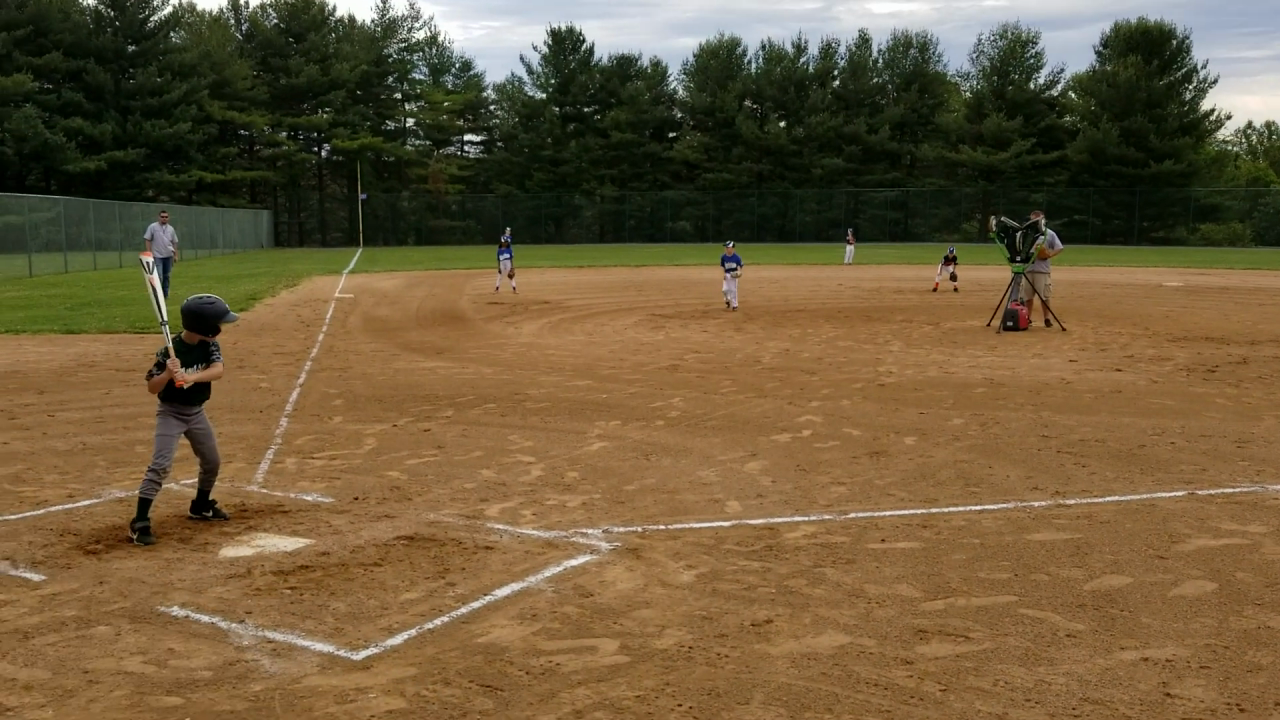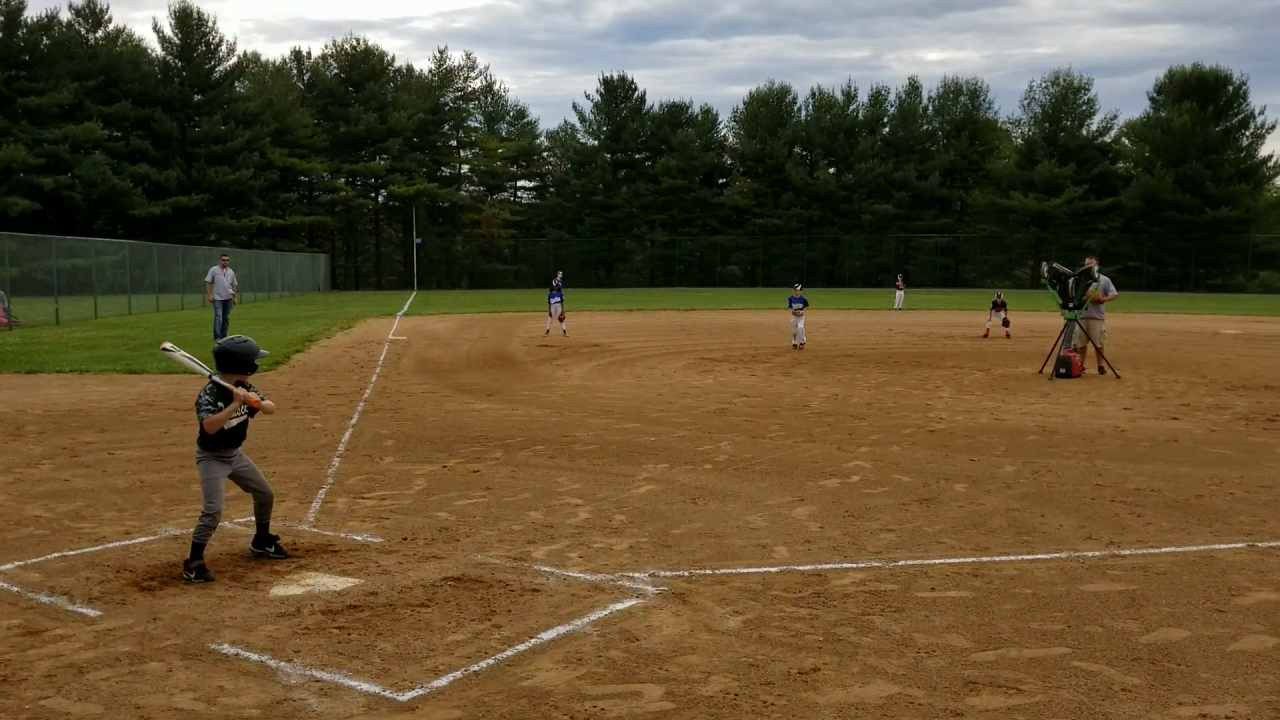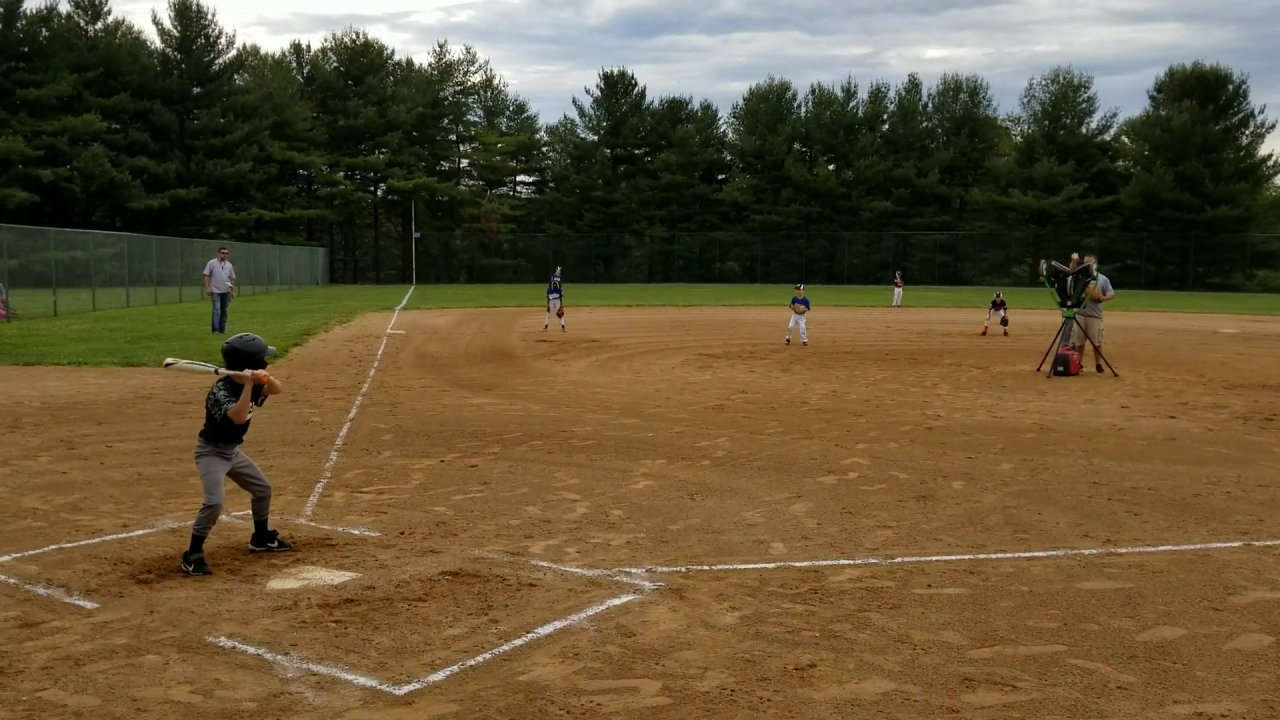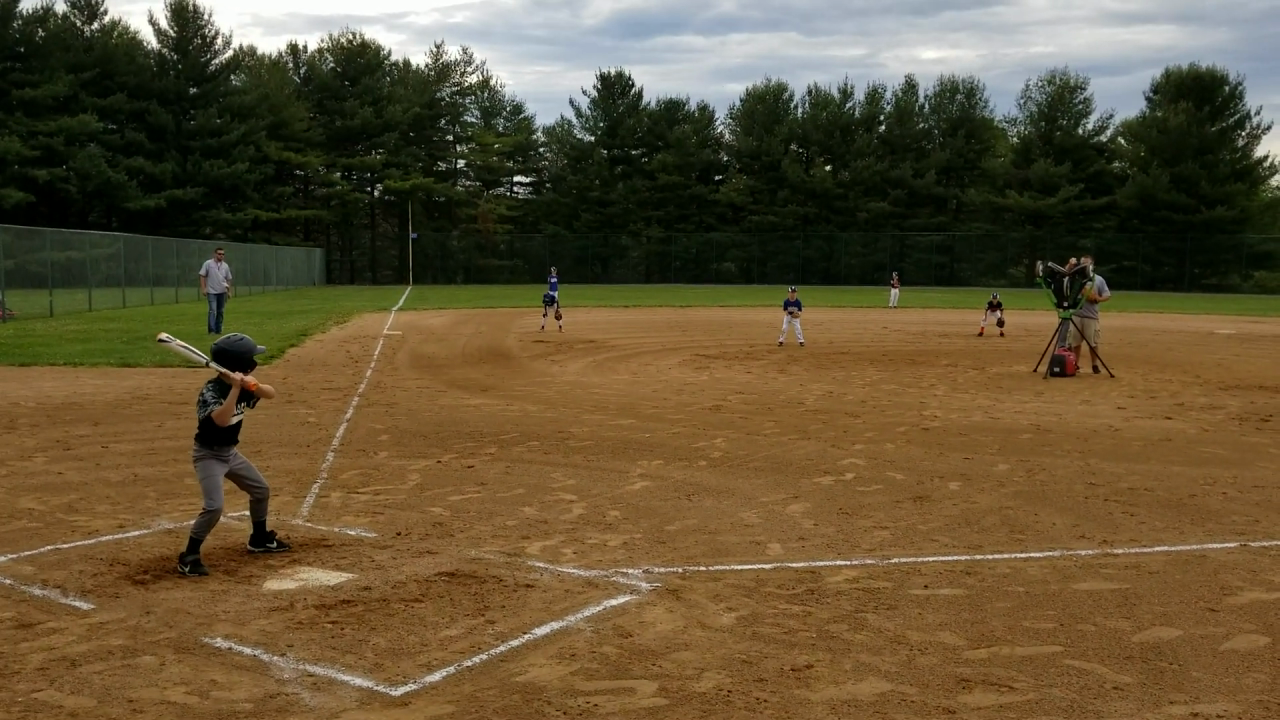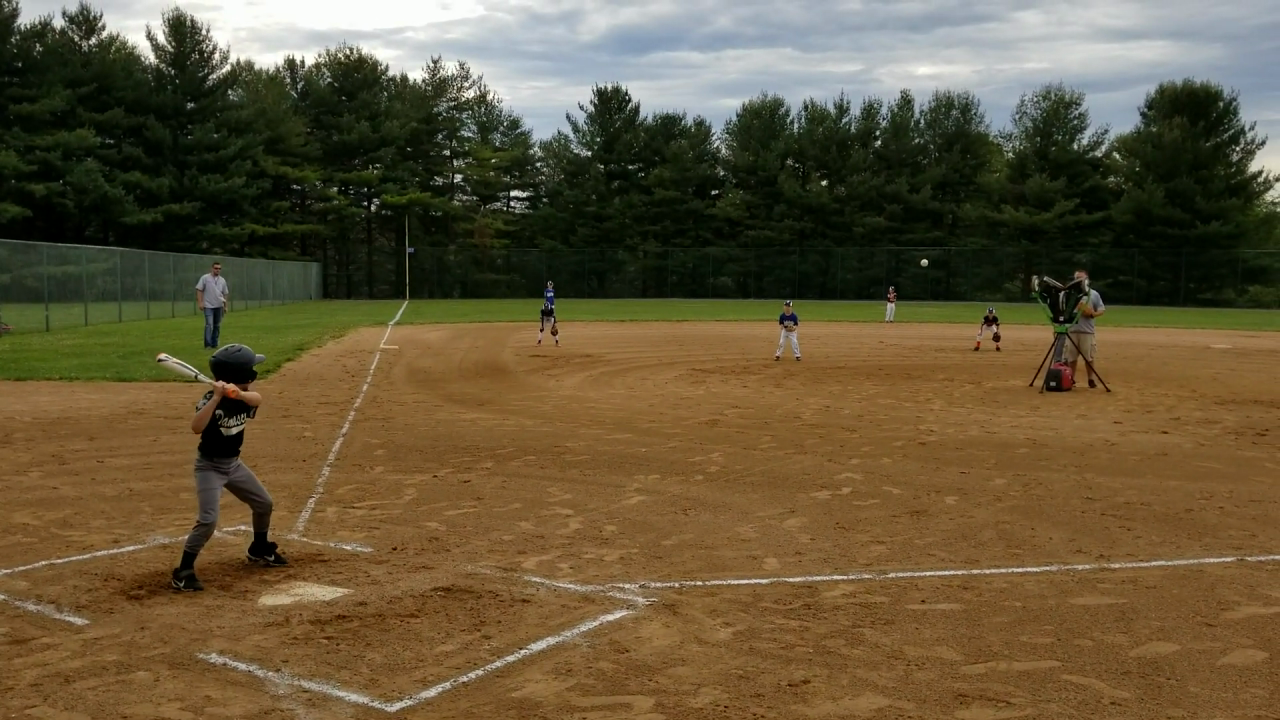
dt=1s
person 1, frame 1
left shoulder: (210, 345)
right shoulder: (170, 351)
left elbow: (218, 370)
right elbow: (152, 388)
left wrist: (191, 376)
right wrist: (168, 374)
left hip: (196, 412)
right hip: (170, 413)
left knee: (212, 461)
right knee: (160, 465)
left ankle: (201, 506)
right ankle: (139, 522)
person 1, frame 2
left shoulder: (244, 387)
right shoulder: (209, 394)
left elbow: (272, 409)
right elbow: (209, 427)
left wrist: (255, 401)
right wrist: (234, 404)
left hip: (235, 454)
right hip: (211, 457)
left knee: (264, 494)
right knee: (213, 510)
left ankle: (262, 542)
right ankle: (194, 562)
person 1, frame 3
left shoulder: (249, 382)
right shoulder: (220, 390)
left elbow: (277, 389)
right elbow: (239, 417)
left wrist: (266, 378)
right wrist: (248, 385)
left hip: (232, 450)
right hip: (211, 451)
left knee: (263, 489)
right knee: (214, 502)
left ankle: (261, 538)
right ankle: (192, 555)
person 1, frame 4
left shoulder: (242, 386)
right shoulder: (210, 391)
left elbow: (271, 393)
right elbow: (221, 420)
left wrist: (255, 386)
right wrist: (235, 389)
left hip: (230, 452)
right hip: (208, 455)
left knee: (261, 490)
right knee: (214, 506)
left ankle: (259, 539)
right ankle: (189, 556)
person 1, frame 5
left shoulder: (244, 396)
right shoulder: (213, 398)
left elbow: (257, 399)
right elbow: (197, 427)
left wrist: (233, 393)
right wrist: (211, 400)
left hip: (234, 464)
right hip: (209, 467)
left knee: (263, 503)
right knee: (208, 520)
left ankle: (259, 550)
right ankle: (183, 571)
